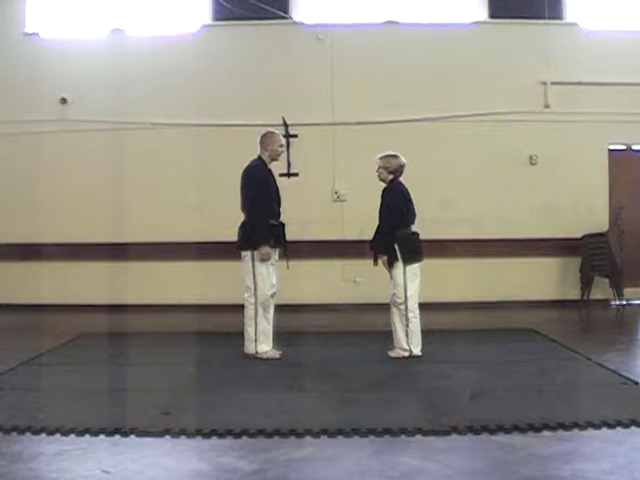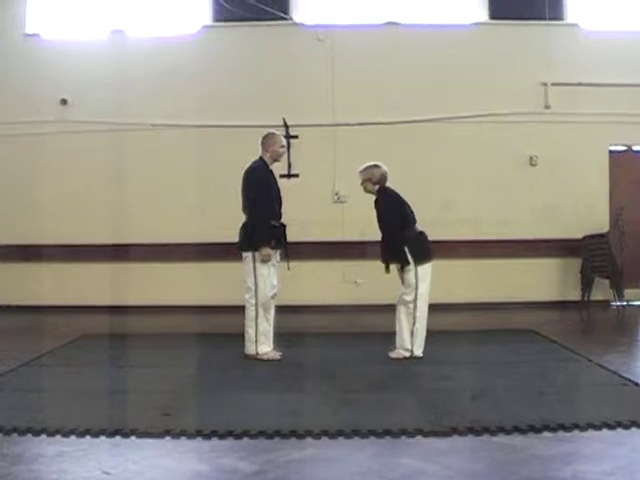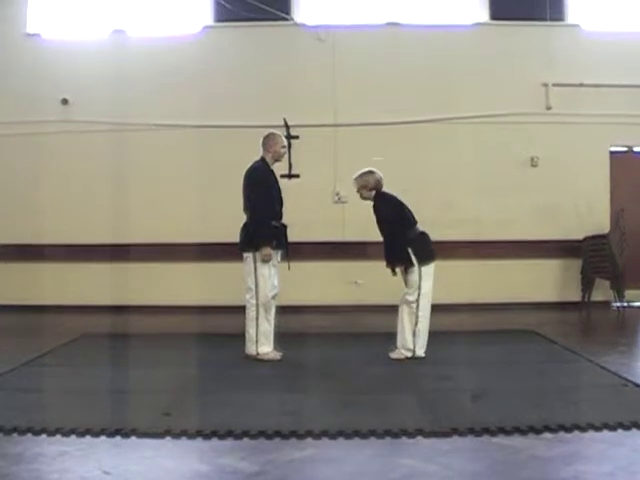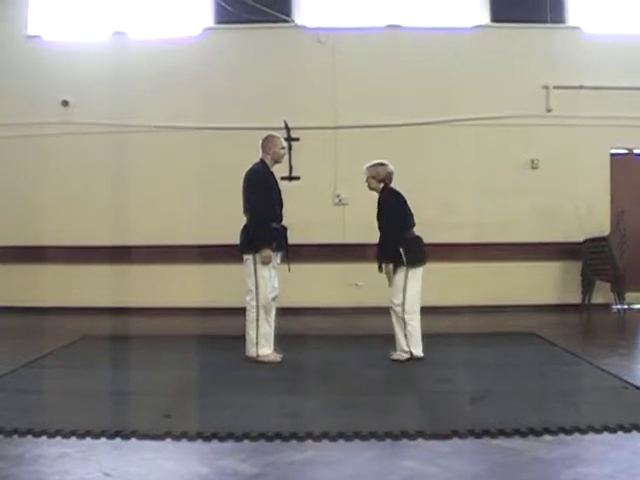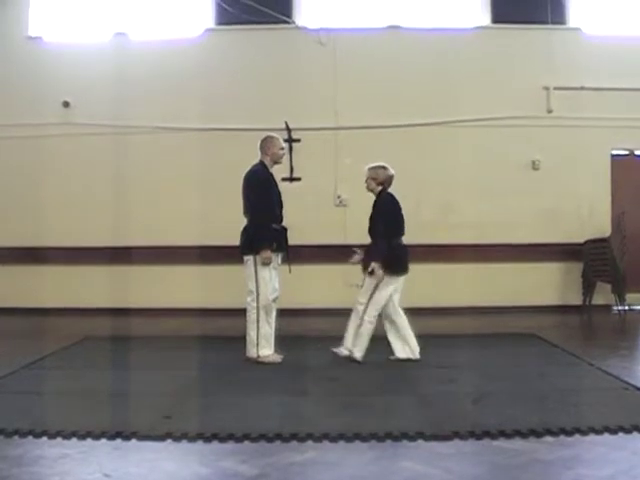
dt=0.3s
person 1, frame 1
left shoulder: (262, 170)
right shoulder: (255, 171)
right elbow: (254, 211)
right wrist: (263, 244)
left hip: (265, 241)
right hip: (257, 243)
left knee: (267, 292)
right knee: (258, 294)
left ankle: (262, 343)
right ankle: (256, 346)
person 1, frame 2
left shoulder: (264, 172)
right shoulder: (257, 172)
right elbow: (255, 212)
right wrist: (263, 244)
left hip: (266, 241)
right hip: (258, 243)
left knee: (267, 293)
right knee: (259, 294)
left ankle: (263, 344)
right ankle: (256, 347)
person 1, frame 3
left shoulder: (265, 172)
right shoulder: (258, 172)
right elbow: (256, 211)
right wrist: (264, 245)
left hip: (267, 242)
right hip: (259, 244)
left knee: (268, 294)
right knee: (260, 295)
left ankle: (263, 344)
right ankle: (257, 347)
person 1, frame 4
left shoulder: (265, 174)
right shoulder: (257, 174)
right elbow: (256, 213)
right wrist: (264, 246)
left hip: (268, 244)
right hip: (259, 246)
left knee: (268, 296)
right knee: (260, 297)
left ankle: (264, 346)
right ankle: (258, 349)
person 1, frame 5
left shoulder: (264, 175)
right shoulder: (257, 175)
right elbow: (256, 215)
right wrist: (264, 247)
left hip: (268, 245)
right hip: (259, 247)
left knee: (269, 297)
right knee: (260, 298)
left ankle: (264, 347)
right ankle: (258, 350)
person 2, frame 1
left shoulder: (392, 190)
right shoulder: (398, 189)
left elbow: (388, 224)
left wrist: (382, 251)
right wrist: (386, 250)
left hip: (403, 252)
right hip: (405, 250)
left knee: (404, 300)
right knee: (399, 299)
left ankle: (410, 347)
right ankle: (405, 346)
person 2, frame 2
left shoulder: (385, 199)
right shoulder: (387, 196)
left elbow: (391, 231)
left wrist: (393, 259)
right wrist: (394, 258)
left hip: (414, 254)
right hip: (414, 252)
left knee: (413, 300)
right knee: (408, 299)
left ankle: (412, 348)
right ankle: (407, 346)
person 2, frame 3
left shoulder: (383, 203)
right shoulder: (384, 201)
left elbow: (393, 235)
left wrist: (398, 262)
right wrist: (399, 261)
left hip: (417, 255)
right hip: (416, 253)
left knee: (416, 302)
right knee: (409, 301)
left ankle: (414, 348)
right ankle: (407, 347)
person 2, frame 4
left shoulder: (389, 197)
right shoulder: (390, 196)
left elbow: (391, 232)
left wrist: (386, 260)
right wrist: (387, 259)
left hip: (407, 256)
right hip: (409, 254)
left knee: (401, 303)
right knee: (404, 303)
left ankle: (412, 349)
right ankle: (407, 348)
person 2, frame 5
left shoulder: (385, 201)
right shoulder: (387, 200)
left elbow: (383, 235)
left wrist: (377, 260)
right wrist: (364, 253)
left hip: (390, 262)
right hip: (395, 260)
left knee: (365, 306)
right knee: (390, 308)
left ankle: (352, 350)
right ankle: (408, 351)
